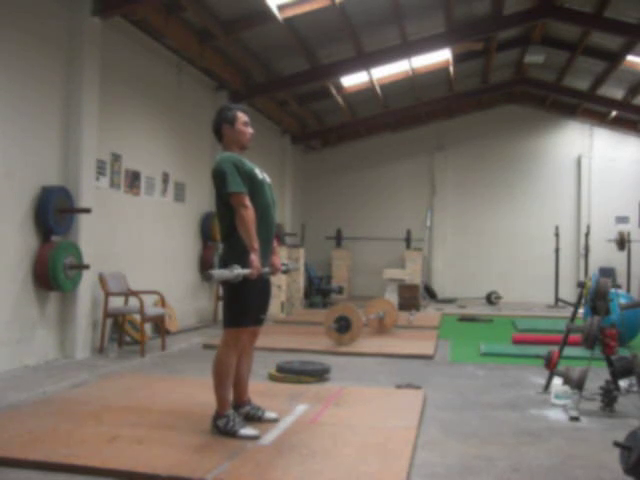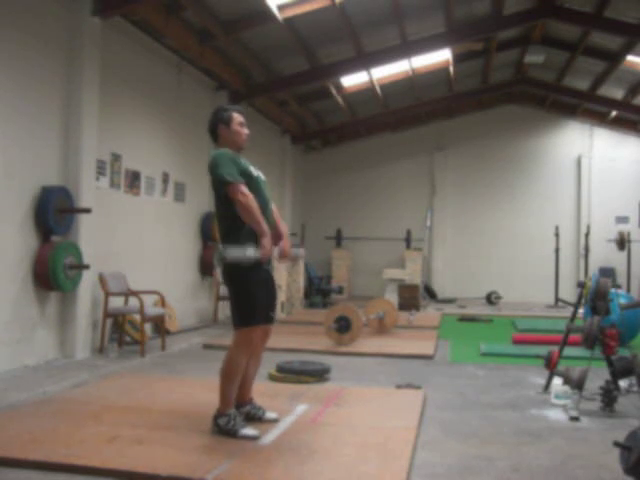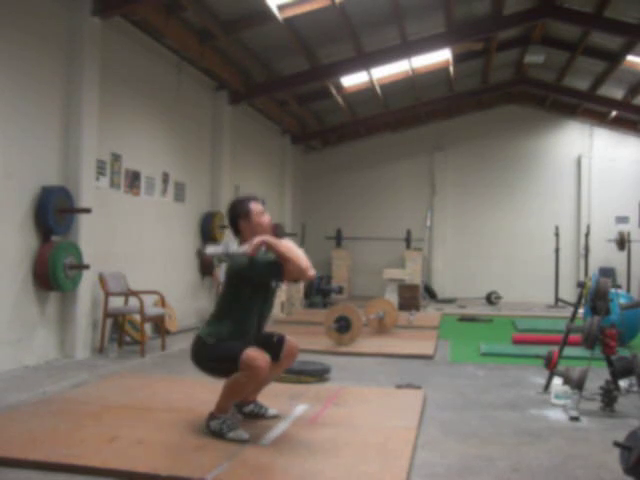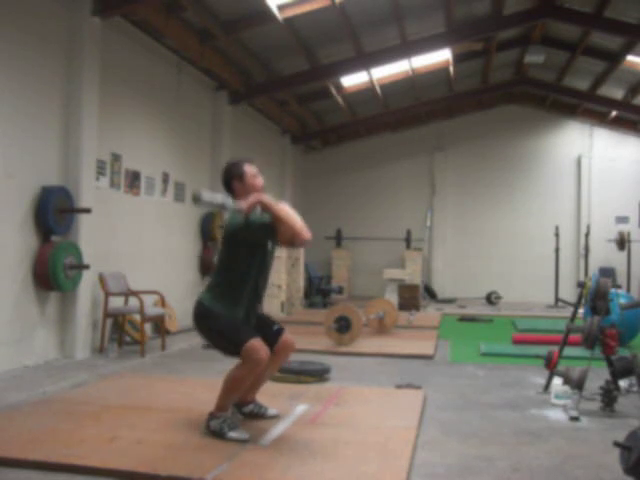
dt=0.4s
person 1, frame 1
left shoulder: (247, 165)
right shoulder: (228, 163)
right elbow: (243, 208)
left wrist: (273, 253)
right wrist: (252, 253)
left hip: (259, 264)
right hip: (242, 264)
left knee: (249, 338)
right knee: (234, 339)
left ankle: (242, 404)
right ankle: (223, 415)
person 1, frame 2
left shoulder: (244, 163)
right shoulder: (222, 158)
left elbow: (265, 206)
right elbow: (241, 196)
left wrist: (283, 237)
right wrist: (264, 235)
left hip: (260, 264)
right hip: (243, 263)
left knee: (260, 337)
right knee: (247, 337)
left ankle: (244, 403)
right ankle: (224, 414)
person 1, frame 3
left shoulder: (263, 257)
right shoulder: (248, 261)
left elbow: (307, 270)
right elbow: (305, 272)
left wrist: (285, 244)
right wrist: (272, 243)
right hip: (212, 346)
left knee: (289, 349)
right knee: (259, 362)
left ankle: (245, 401)
right ankle: (219, 416)
person 1, frame 4
left shoulder: (257, 218)
right shoulder: (243, 221)
left elbow: (301, 235)
right elbow: (300, 236)
left wrist: (280, 207)
right wrist: (266, 202)
left hip: (242, 308)
right hip: (216, 311)
left knee: (285, 344)
right knee: (257, 354)
left ankle: (245, 401)
right ankle: (218, 416)
